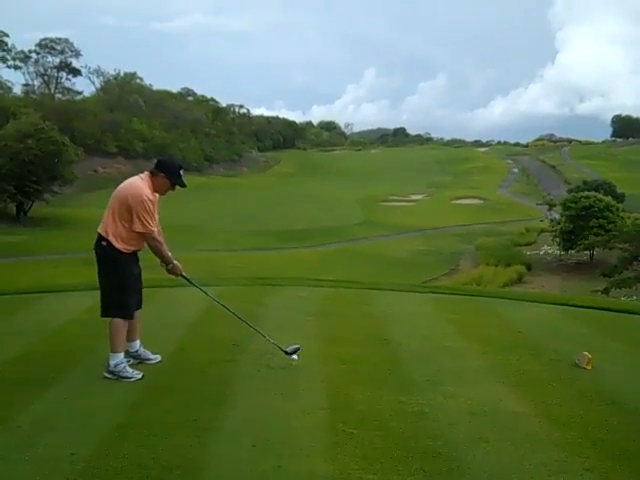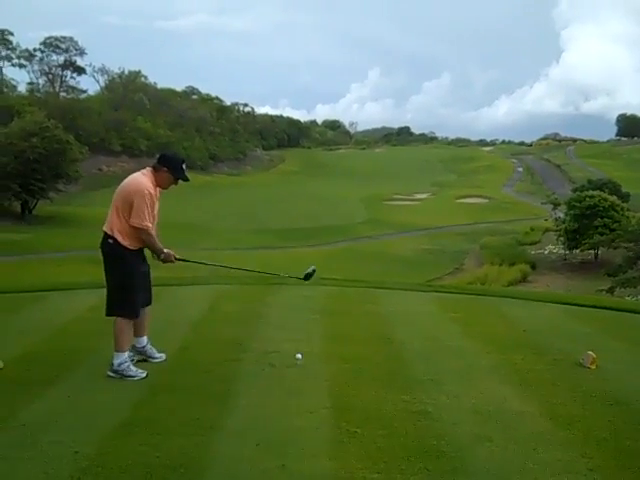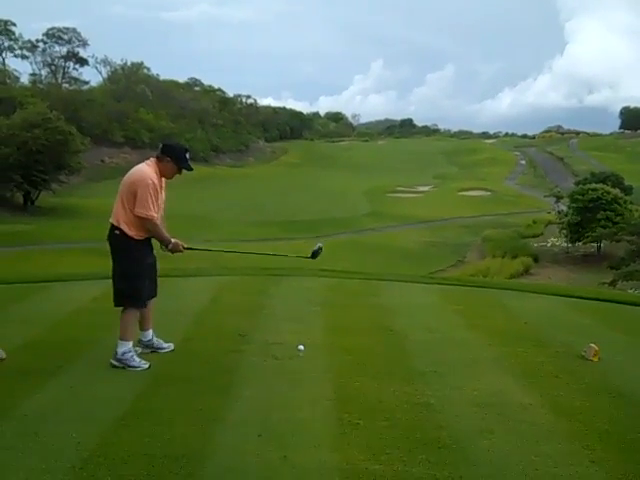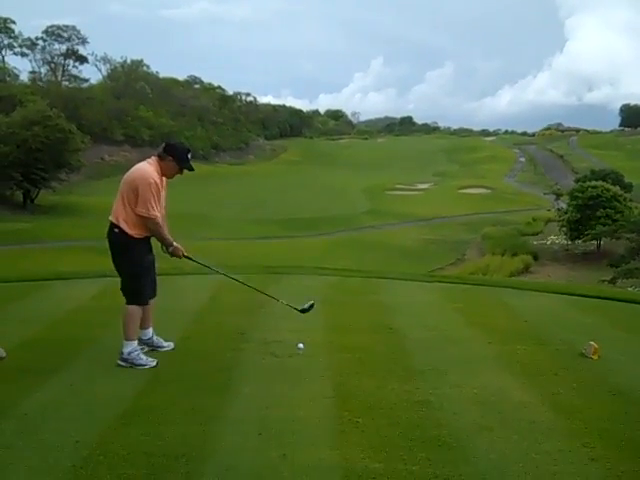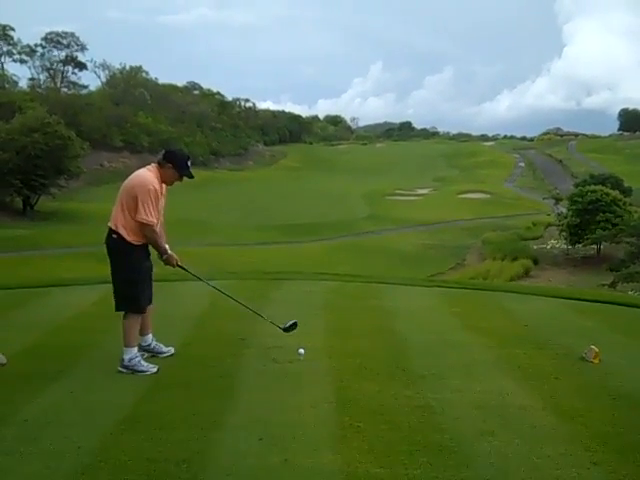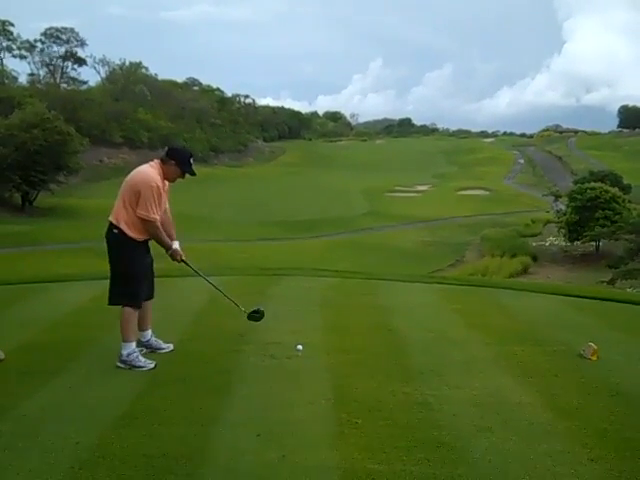
dt=0.3s
person 1, frame 1
left shoulder: (147, 187)
right shoulder: (141, 194)
left elbow: (155, 228)
right elbow: (150, 237)
left wrist: (169, 256)
right wrist: (169, 262)
left hip: (125, 249)
right hip: (113, 250)
left knee: (133, 303)
right knee: (121, 308)
left ankle: (133, 349)
right ankle: (115, 364)
person 1, frame 2
left shoulder: (149, 183)
right shoulder: (143, 188)
left elbow: (148, 225)
right elbow: (143, 230)
left wrist: (158, 249)
right wrist: (161, 252)
left hip: (131, 247)
right hip: (120, 248)
left knee: (142, 300)
right knee: (126, 306)
left ankle: (140, 346)
right ankle: (119, 362)
person 1, frame 3
left shoulder: (156, 175)
right shoulder: (147, 178)
left elbow: (157, 215)
right elbow: (148, 220)
left wrist: (166, 239)
right wrist: (169, 242)
left hip: (139, 238)
right hip: (127, 239)
left knee: (146, 292)
right knee: (134, 297)
left ankle: (147, 339)
right ankle: (123, 352)
person 1, frame 4
left shoulder: (157, 174)
right shoulder: (148, 177)
left elbow: (159, 213)
right elbow: (151, 220)
left wrist: (168, 241)
right wrist: (170, 245)
left hip: (137, 236)
right hip: (126, 237)
left knee: (147, 290)
right knee: (136, 295)
left ankle: (146, 337)
right ankle: (129, 351)
person 1, frame 5
left shoulder: (156, 181)
right shoulder: (148, 184)
left elbow: (157, 221)
right elbow: (148, 227)
left wrist: (165, 247)
right wrist: (165, 253)
left hip: (135, 243)
right hip: (124, 244)
left knee: (144, 297)
right knee: (134, 302)
left ankle: (147, 343)
right ankle: (129, 358)
person 1, frame 6
left shoulder: (159, 177)
right shoulder: (150, 180)
left elbow: (164, 213)
right elbow: (151, 223)
left wrist: (175, 242)
right wrist: (169, 248)
left hip: (135, 238)
right hip: (124, 239)
left knee: (145, 292)
right knee: (131, 297)
left ankle: (145, 339)
right ankle: (127, 353)
